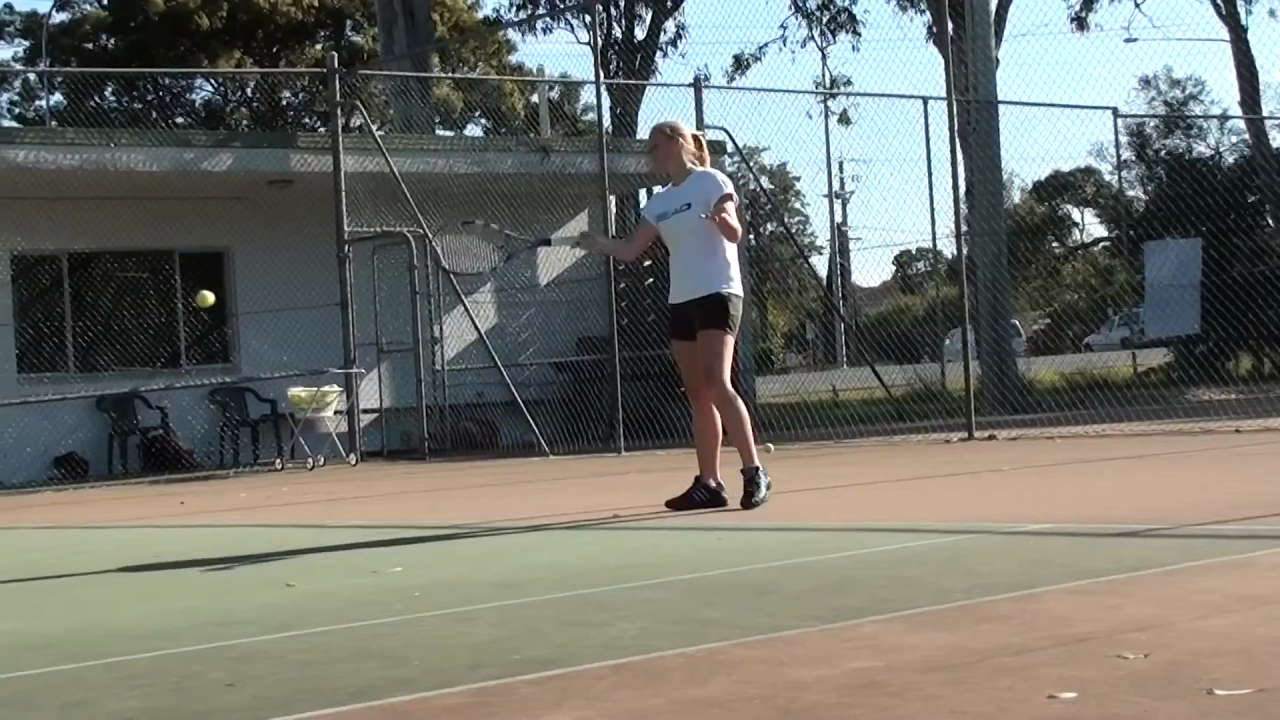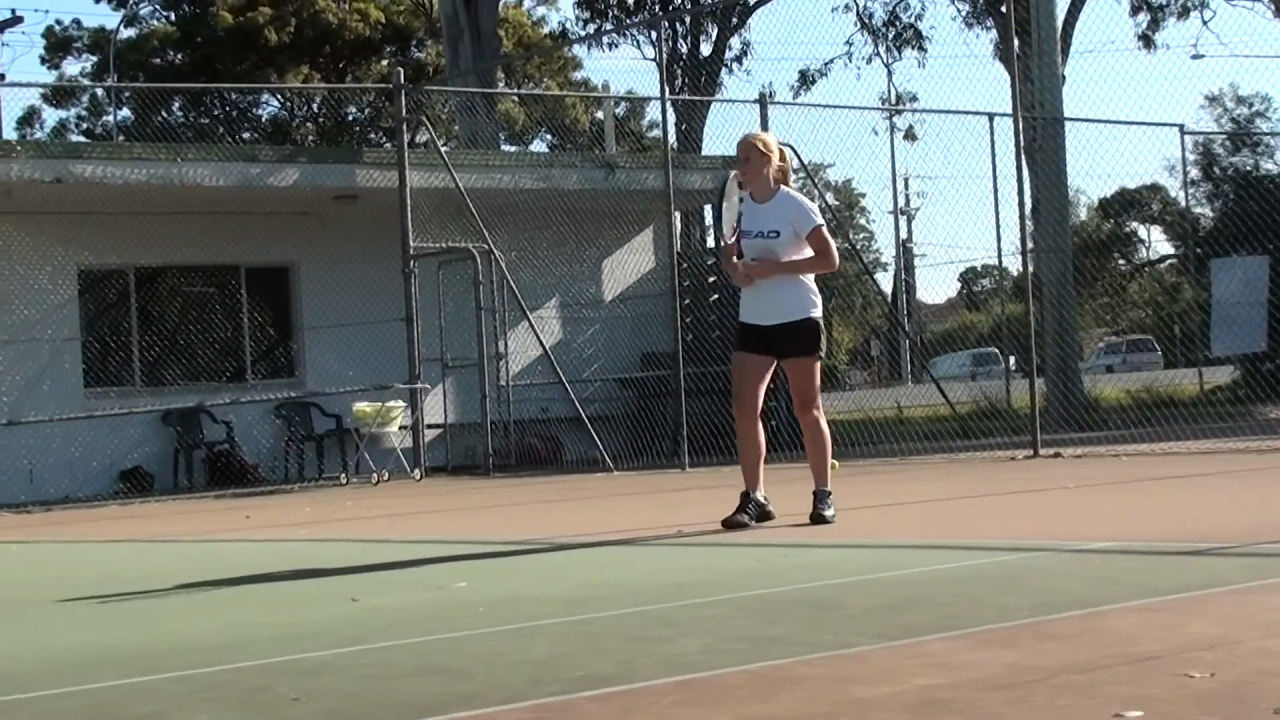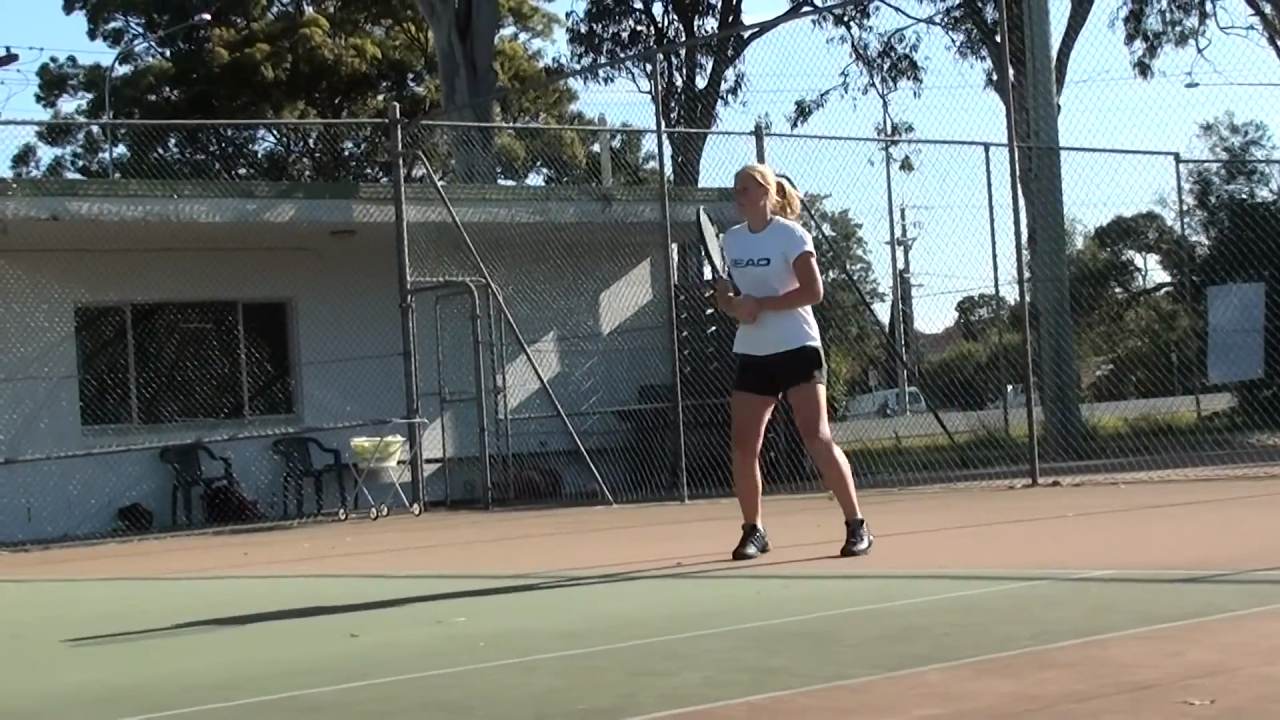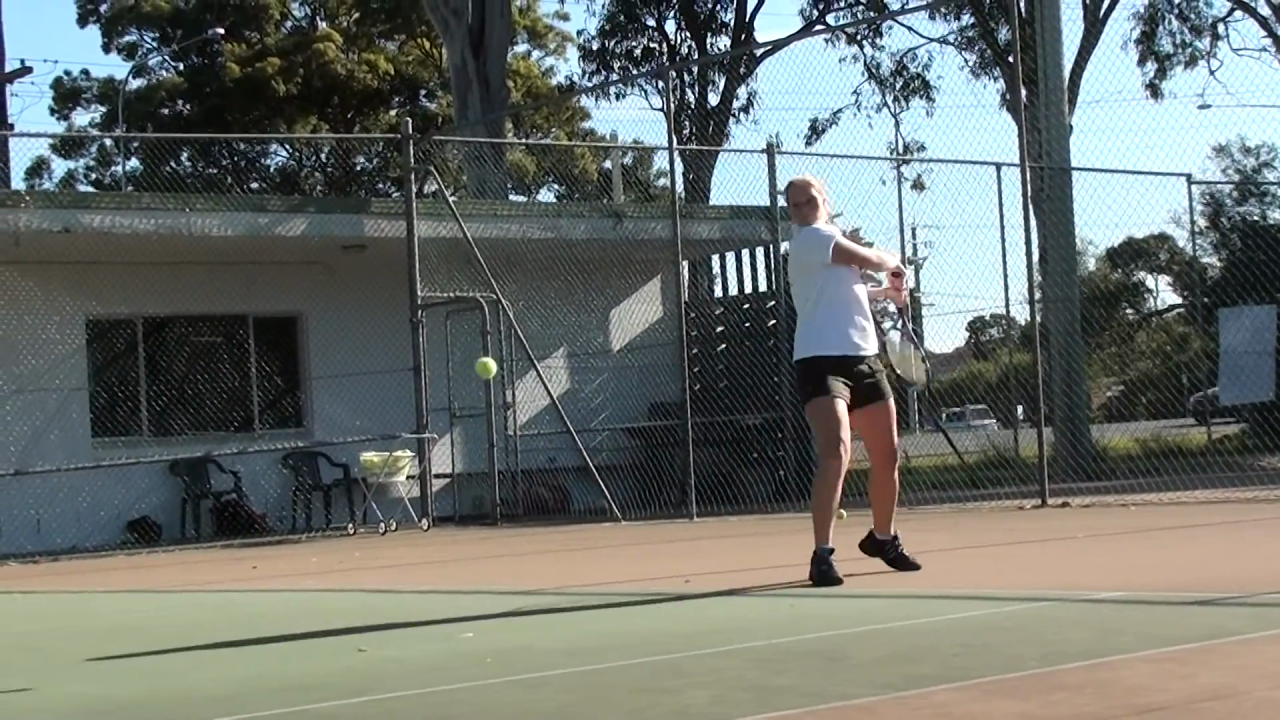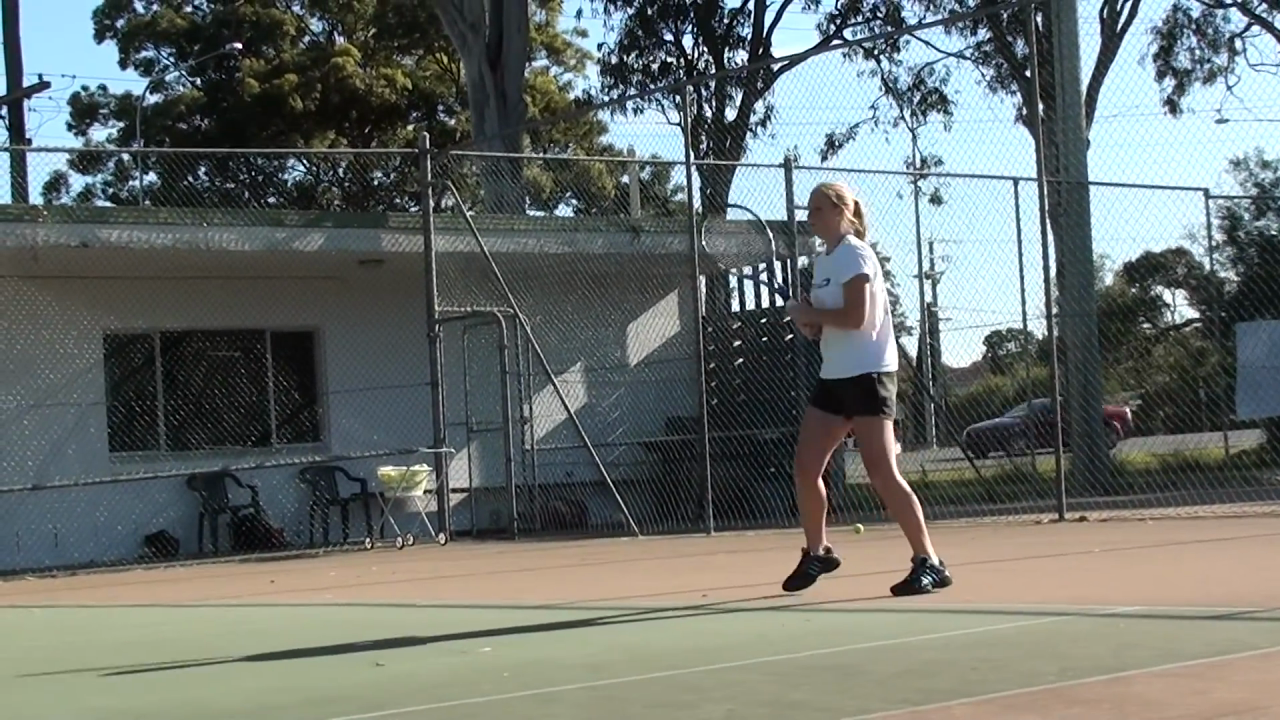
dt=1s
person 1, frame 1
left shoulder: (712, 181)
right shoulder: (659, 203)
left elbow: (734, 232)
right elbow: (630, 250)
left wrist: (724, 220)
right wrist: (598, 242)
left hip: (717, 296)
right hip: (682, 303)
left knee: (717, 385)
right knee: (698, 395)
left ankle: (754, 472)
right ankle: (708, 483)
person 1, frame 2
left shoulder: (797, 205)
right shoulder: (738, 208)
left elbow: (830, 260)
left wrist: (776, 267)
right wrist: (737, 271)
left hip: (798, 319)
right hip: (753, 322)
left knee: (807, 409)
right knee: (744, 409)
left ankle: (823, 495)
right ankle: (754, 499)
person 1, frame 3
left shoulder: (791, 235)
right shoulder: (731, 240)
left elbow: (813, 290)
right elbow: (723, 293)
left wrist: (761, 304)
right wrist: (736, 308)
left hip: (797, 349)
right hip: (752, 354)
left knee: (818, 438)
right knee: (743, 448)
left ankle: (856, 525)
right ankle: (753, 530)
person 1, frame 4
left shoulder: (831, 238)
right shoulder: (811, 239)
right elbow: (875, 261)
left wrist: (885, 293)
right wrist: (897, 267)
left hip: (863, 360)
right hip: (821, 362)
left knee: (886, 456)
right knee: (834, 455)
left ankle: (883, 538)
right ankle: (822, 554)
person 1, frame 5
left shoulder: (854, 254)
right shoulder: (822, 260)
left elbow: (855, 317)
left wrist: (805, 313)
right wrist: (806, 318)
left hip: (867, 374)
right hip: (834, 377)
left knee: (883, 473)
right knee: (805, 469)
left ankle: (930, 564)
right ankle: (816, 553)
